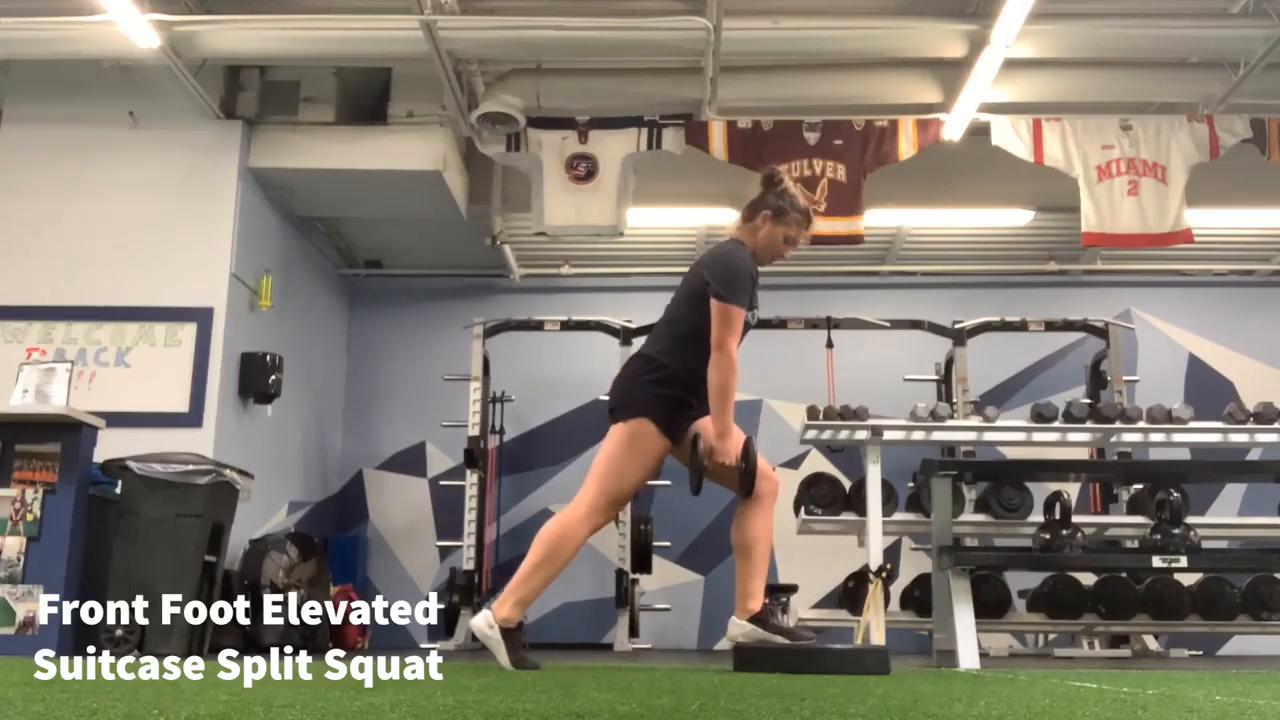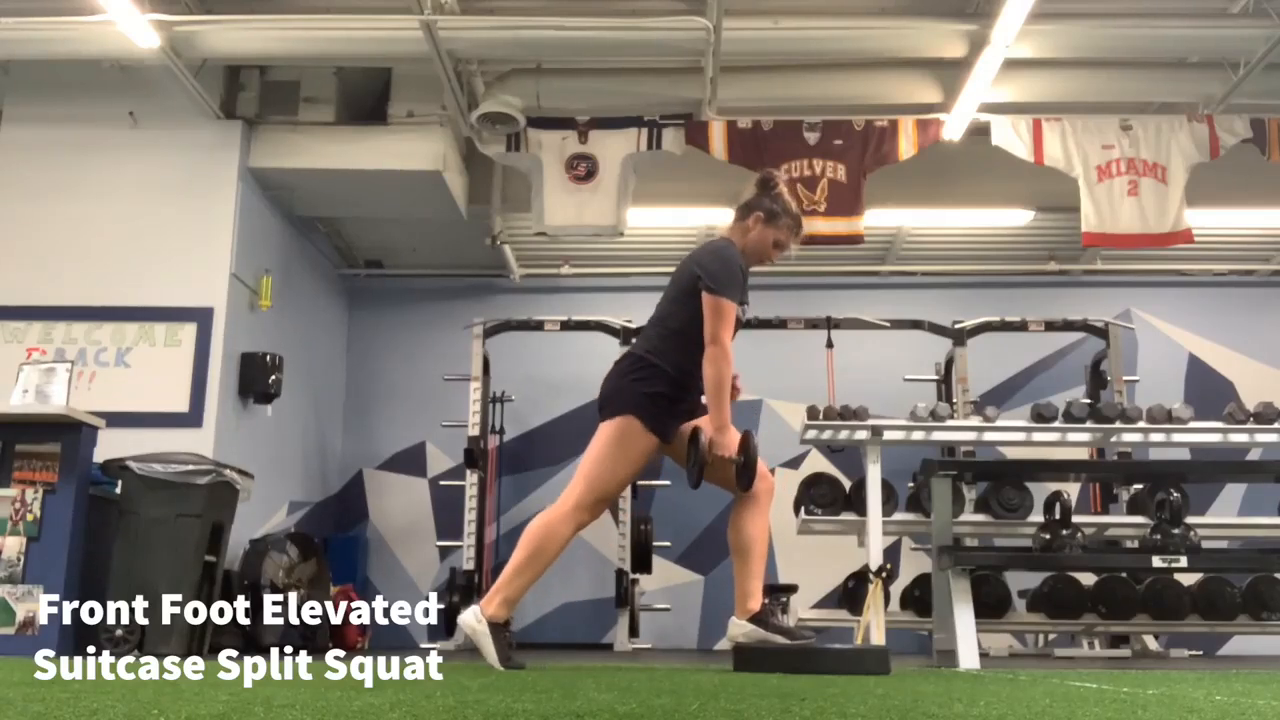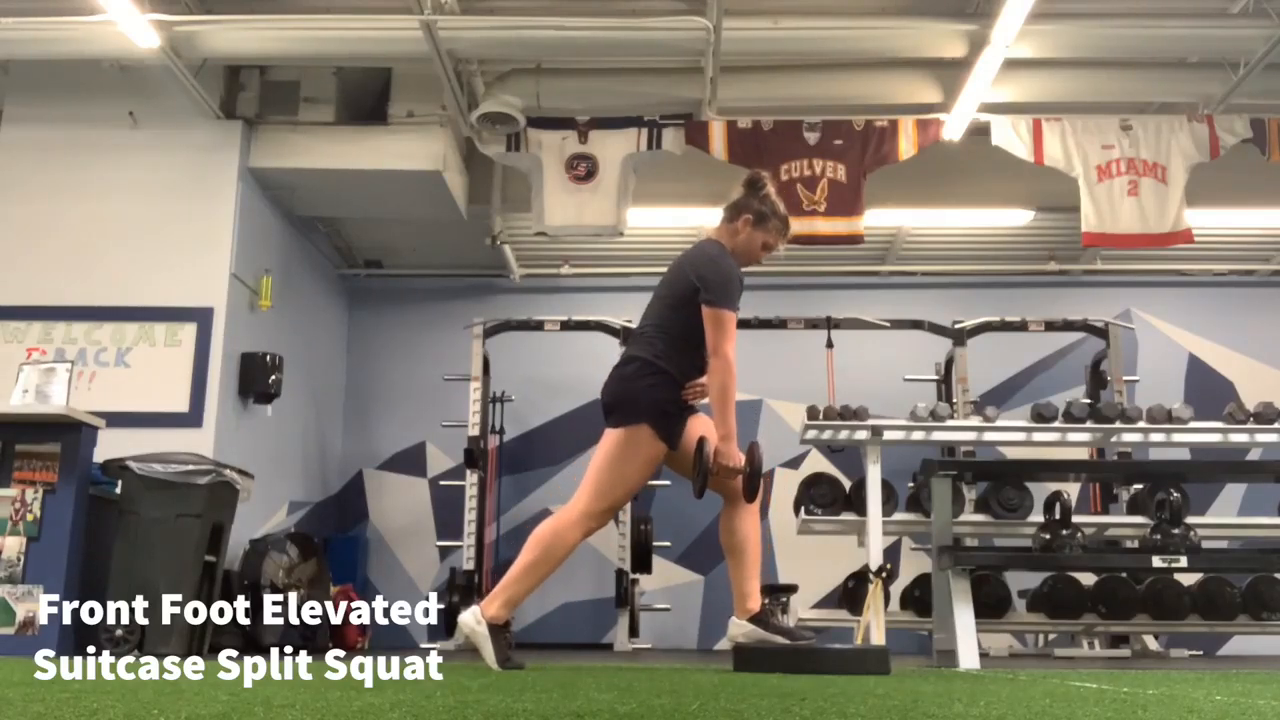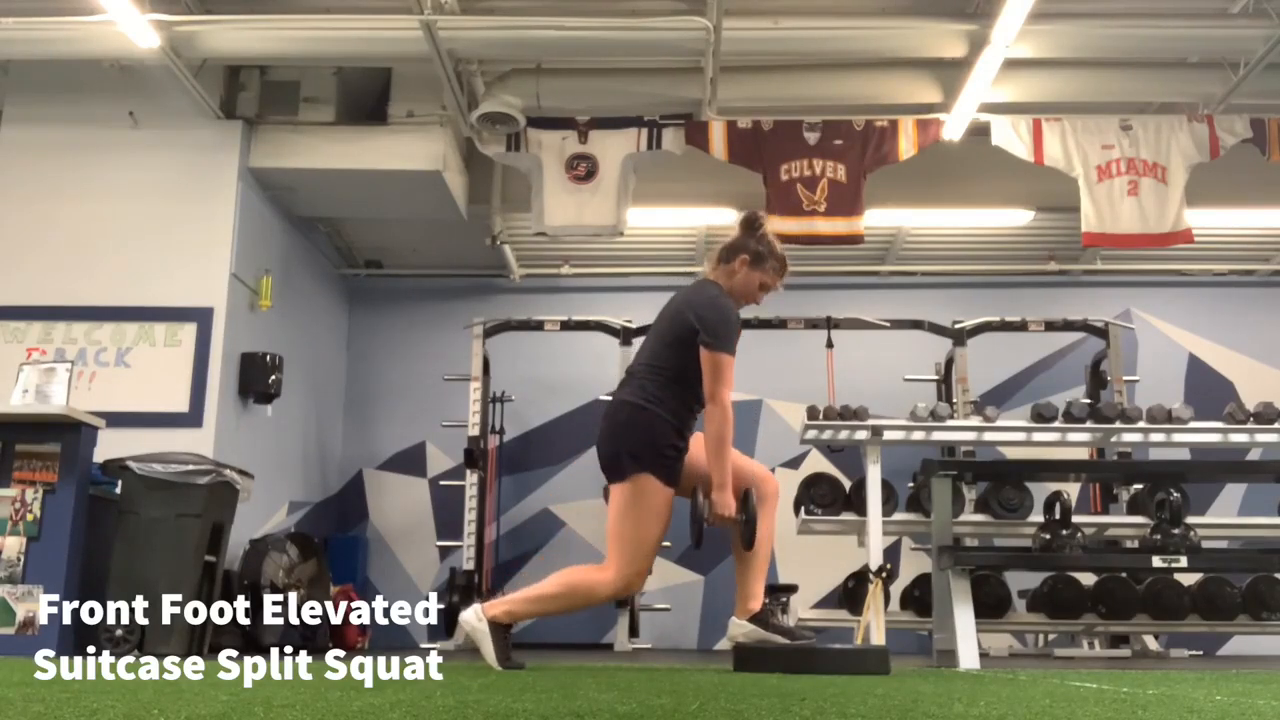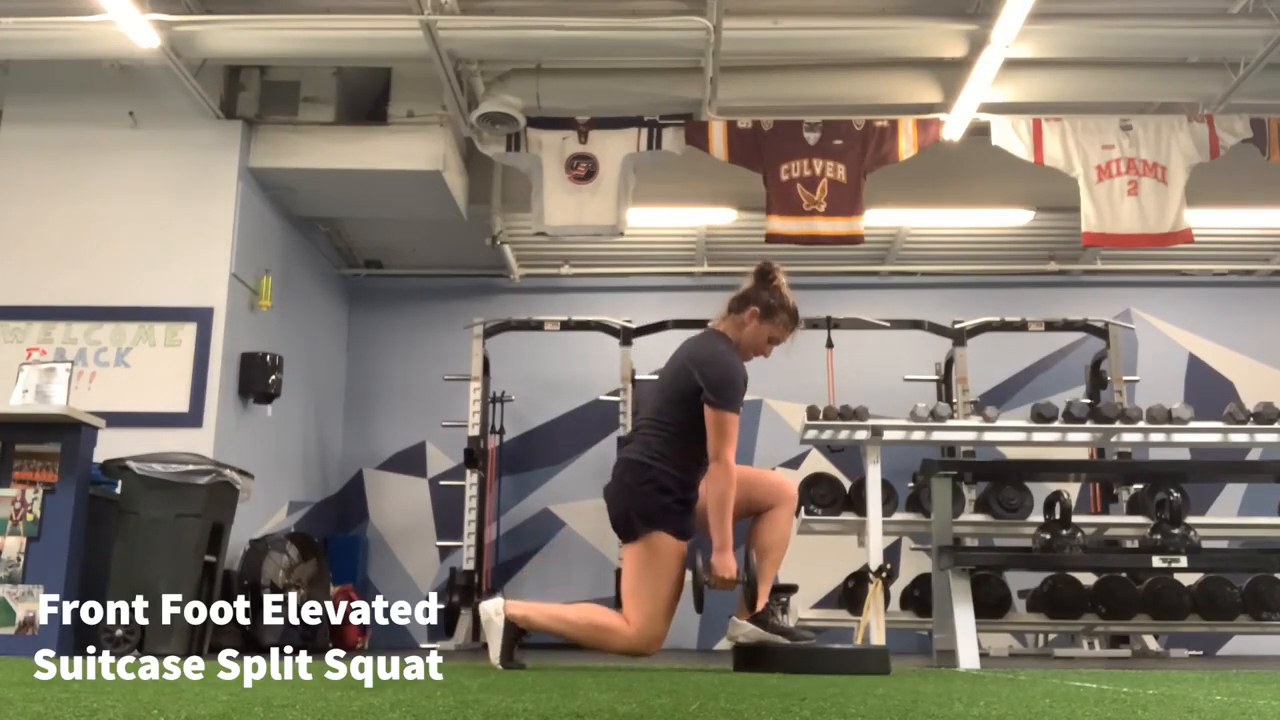
dt=1s
person 1, frame 1
left shoulder: (735, 265)
right shoulder: (734, 263)
right elbow: (722, 351)
left wrist: (716, 429)
right wrist: (723, 434)
left hip: (680, 399)
right hip: (651, 393)
left knee: (762, 485)
right knee: (593, 507)
left ankle: (749, 615)
right ankle: (501, 618)
person 1, frame 2
left shoulder: (724, 264)
right shoulder: (723, 261)
right elbow: (716, 346)
left wrist: (721, 388)
right wrist: (722, 431)
left hip: (674, 399)
right hip: (641, 392)
left knee: (757, 485)
right knee: (580, 505)
left ankle: (749, 615)
right ankle: (489, 614)
person 1, frame 3
left shoulder: (702, 259)
right shoulder: (721, 269)
right elbow: (721, 355)
left wrist: (703, 380)
right wrist: (726, 439)
left hip: (662, 396)
right hip: (645, 396)
left knee: (743, 488)
right knee: (589, 512)
left ankle: (749, 615)
right ankle: (490, 615)
person 1, frame 4
left shoulder: (698, 298)
right shoulder: (720, 311)
right elbow: (717, 403)
right wrist: (721, 488)
left hip: (652, 432)
right hip: (642, 436)
left knee: (762, 487)
right knee: (622, 578)
left ankle: (750, 615)
right ankle: (492, 614)
person 1, frame 5
left shoulder: (705, 347)
right shoulder: (725, 366)
right elbow: (721, 462)
right wrist: (723, 550)
left hip: (662, 483)
right hip: (653, 493)
left knee: (781, 493)
right knee: (643, 638)
left ankle: (753, 616)
right ankle: (509, 613)
